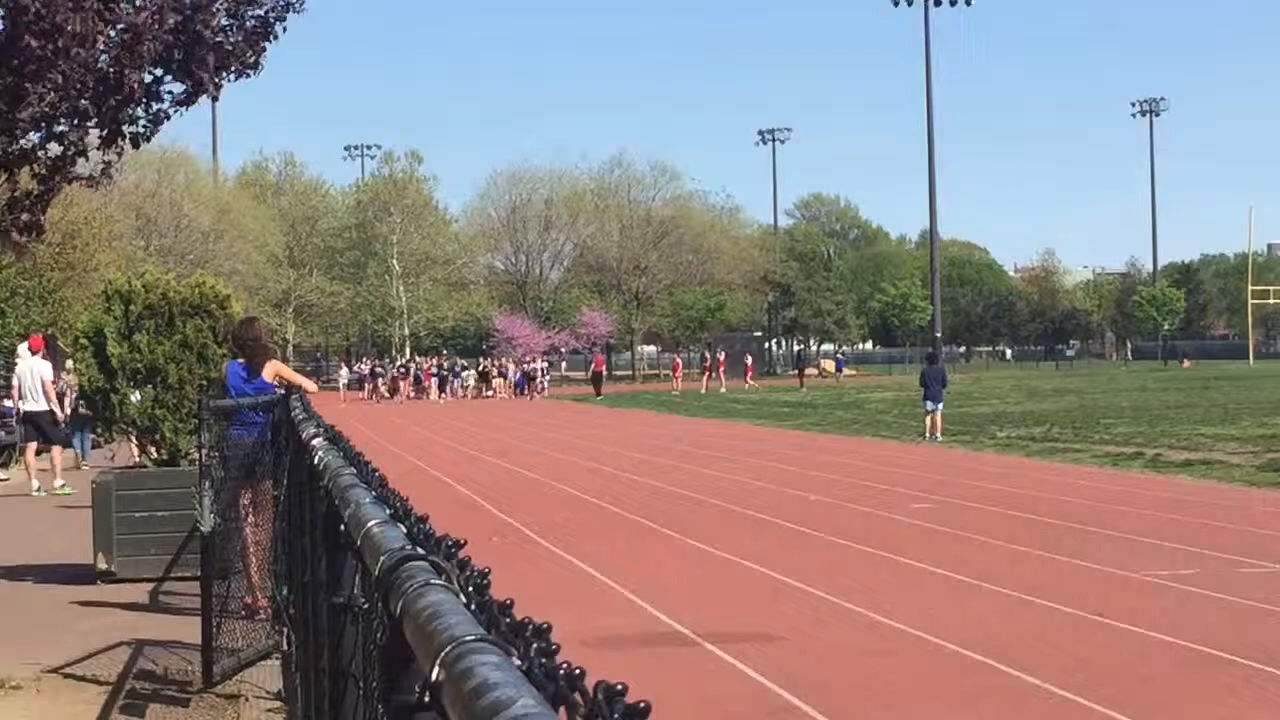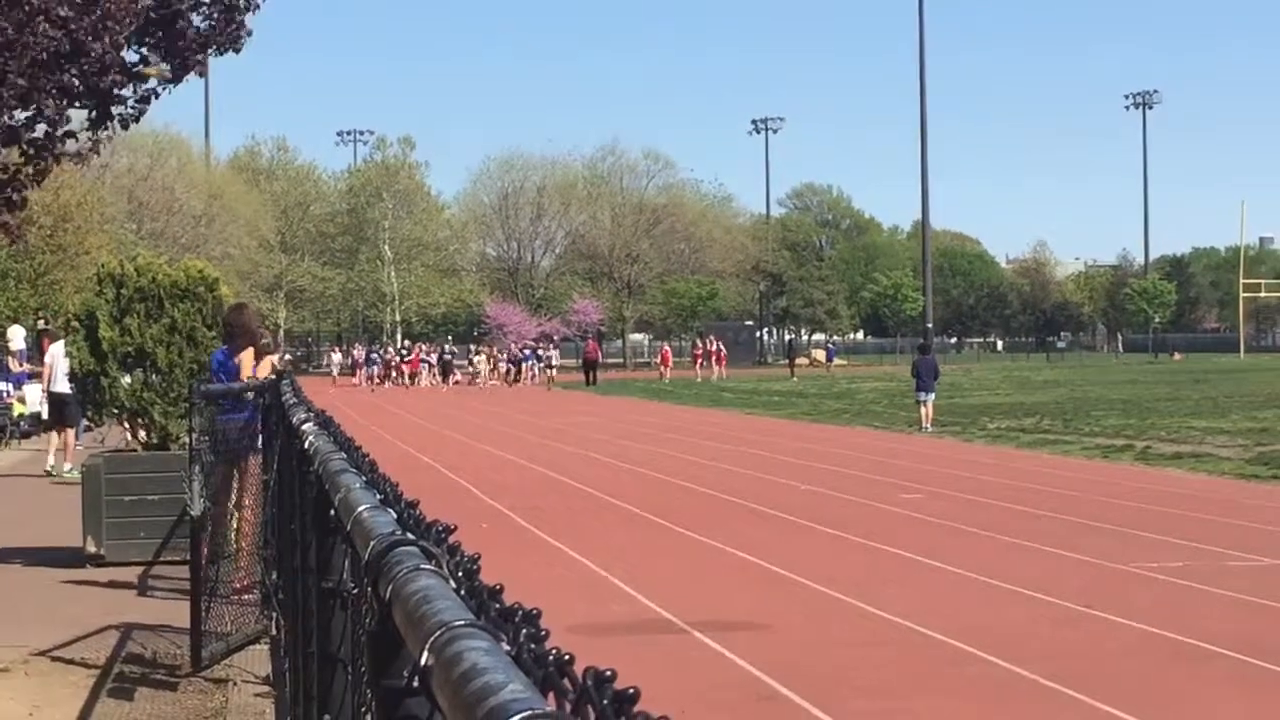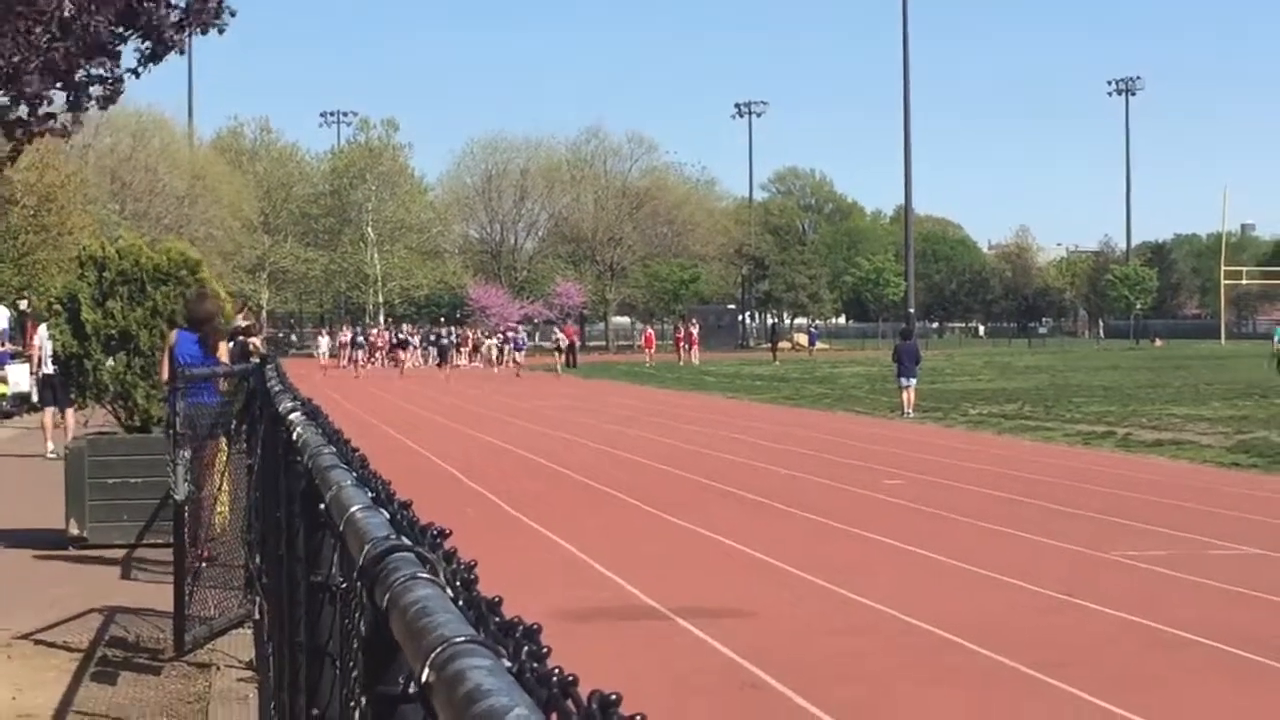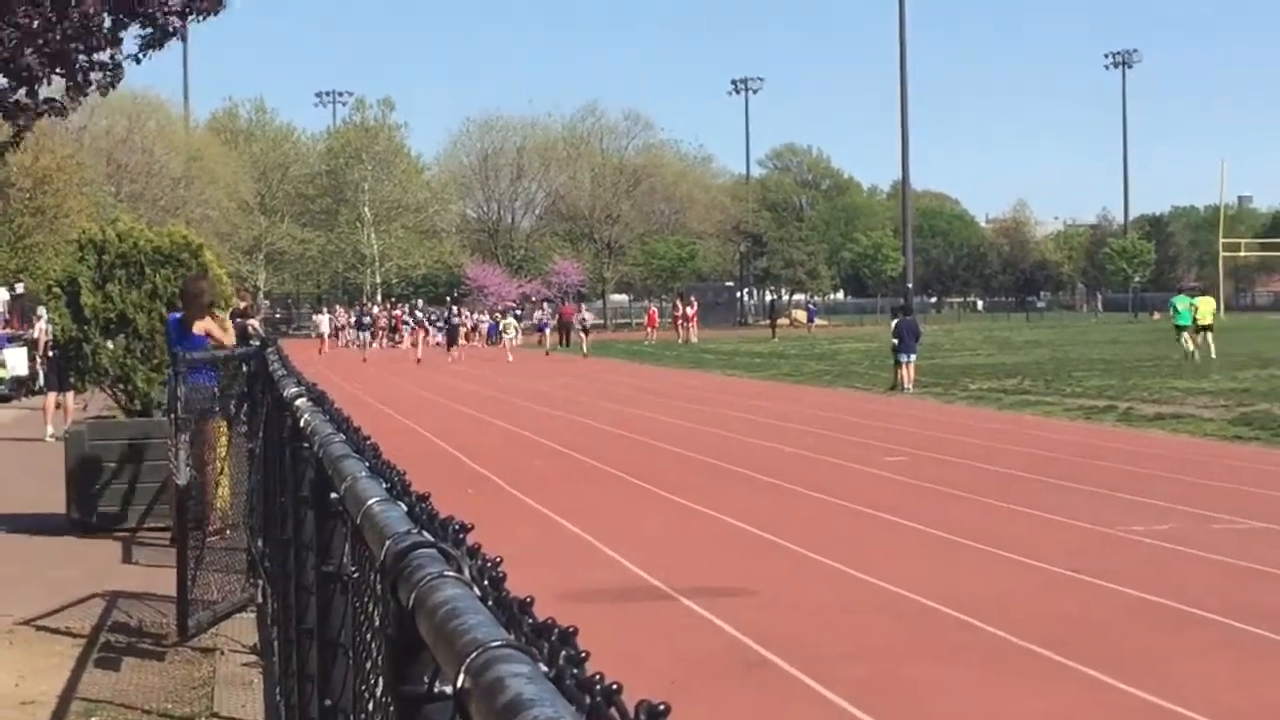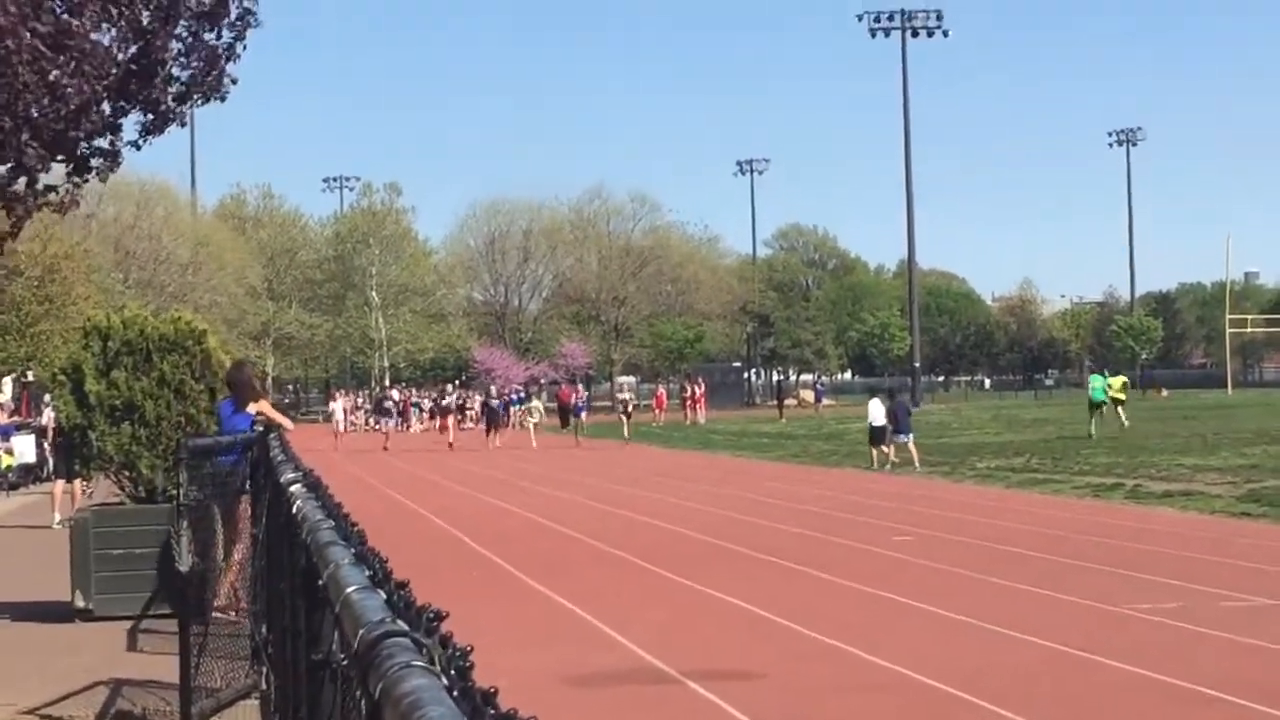
dt=1s
person 1, frame 1
left shoulder: (228, 368)
right shoulder: (271, 366)
right elbow: (312, 388)
right wrist: (284, 383)
left hip: (236, 443)
right hip: (264, 442)
left knee: (246, 521)
right knee: (264, 520)
left ankle: (255, 596)
right ankle: (258, 595)
person 1, frame 2
left shoulder: (219, 354)
right shoulder: (248, 351)
right wrist: (264, 368)
left hip: (222, 426)
right hip: (246, 427)
left knee: (222, 497)
right knee: (249, 502)
left ankle: (208, 560)
right ankle: (242, 578)
person 1, frame 3
left shoulder: (175, 337)
right shoulder: (218, 343)
left elbow: (165, 378)
right elbow: (224, 383)
left hip: (183, 409)
right hip: (210, 410)
right knee: (205, 479)
left ankle: (187, 542)
right ankle: (199, 545)
person 1, frame 4
left shoulder: (172, 320)
right shoulder: (204, 321)
right elbow: (230, 343)
right wrist: (227, 326)
left hip: (180, 389)
right hip: (204, 389)
right knee: (207, 459)
right ankle: (210, 524)
person 1, frame 5
left shoulder: (222, 405)
right shoulder: (256, 404)
right elbow: (289, 426)
right wrist: (268, 420)
right hip: (242, 473)
left knee: (230, 537)
right knee: (241, 539)
left ankle: (237, 599)
right ankle: (222, 599)
